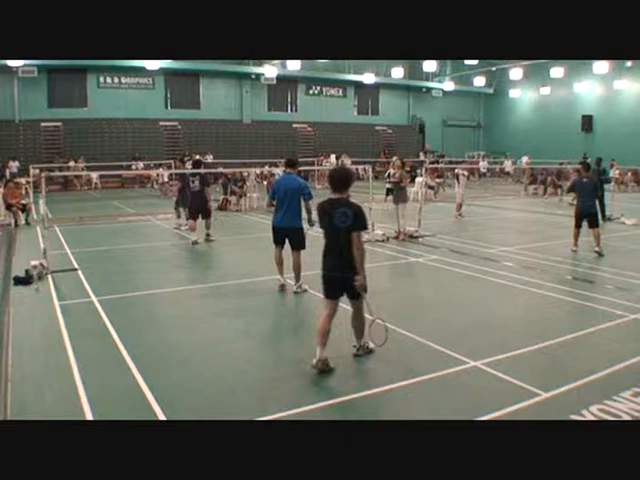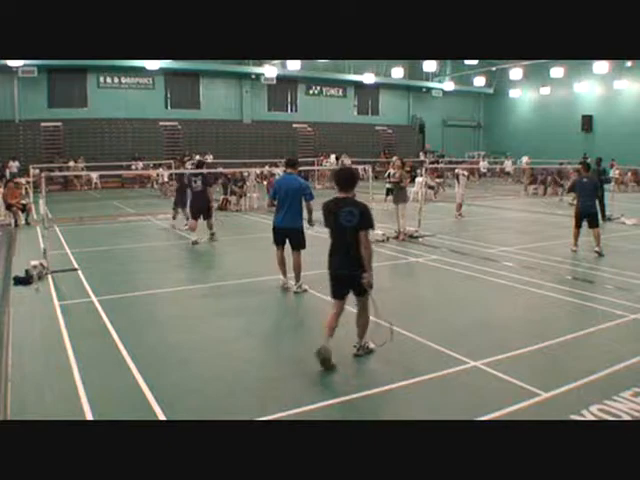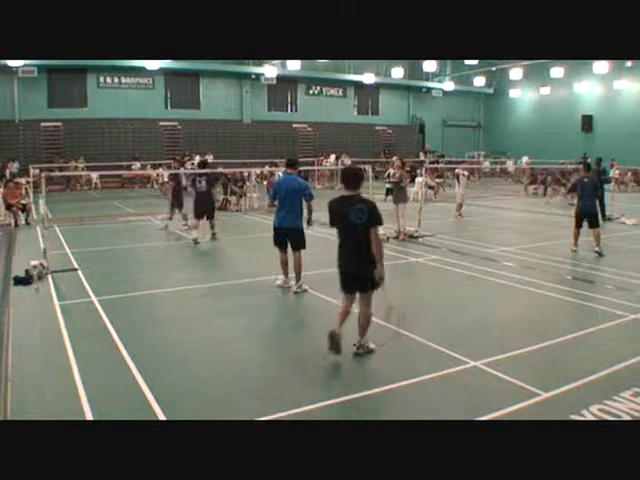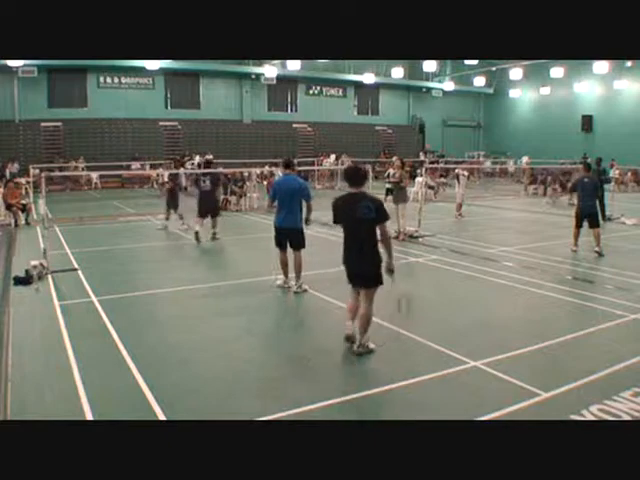
dt=0.1s
person 1, frame 1
left shoulder: (322, 208)
right shoulder: (354, 210)
right elbow: (357, 244)
right wrist: (361, 273)
left hip: (329, 267)
right hip: (349, 269)
left knee: (329, 311)
right knee: (358, 308)
left ankle: (319, 356)
right ankle: (360, 345)
person 1, frame 2
left shoulder: (328, 207)
right shoulder: (360, 209)
right elbow: (365, 242)
right wrist: (368, 271)
left hip: (336, 265)
right hip: (356, 266)
left knee: (337, 308)
right knee: (363, 305)
left ankle: (325, 344)
right ankle: (361, 345)
person 1, frame 3
left shoulder: (334, 205)
right shoulder: (368, 206)
right elbow: (375, 239)
right wrist: (380, 266)
left hip: (345, 261)
right hip: (365, 262)
left knee: (347, 300)
right knee: (365, 302)
left ankle: (336, 329)
right ankle: (361, 343)
person 1, frame 4
left shoulder: (338, 203)
right shoulder: (374, 203)
right elbow: (384, 234)
right wrist: (390, 259)
left hip: (350, 257)
right hip: (370, 258)
left knee: (355, 293)
right knee: (367, 300)
left ankle: (350, 327)
right ankle: (361, 343)
person 2, frame 1
left shoulder: (277, 182)
right shoulder: (301, 183)
left elbow: (269, 203)
right elbow: (307, 206)
right wrist: (310, 219)
left hip: (278, 222)
right hip: (295, 223)
left knee: (278, 248)
right knee: (296, 253)
left ankle: (281, 278)
right ankle: (298, 284)
person 2, frame 2
left shoulder: (278, 182)
right shoulder: (302, 184)
left elbow: (270, 203)
right elbow: (309, 206)
right wrist: (310, 219)
left hip: (279, 222)
right hip: (295, 223)
left knee: (280, 249)
right knee: (296, 252)
left ankle: (284, 279)
right ankle: (298, 284)
person 2, frame 3
left shoulder: (277, 183)
right shoulder: (302, 184)
left elbow: (271, 203)
right elbow: (309, 205)
right wrist: (309, 218)
left hip: (280, 223)
right hip: (296, 223)
left knee: (282, 252)
right knee: (297, 253)
left ankle: (286, 280)
right ankle: (298, 284)
person 2, frame 4
left shoulder: (277, 183)
right shoulder: (301, 184)
left elbow: (270, 204)
right elbow: (309, 205)
right wrist: (307, 218)
left hip: (280, 223)
right hip: (295, 223)
left knee: (282, 252)
right knee: (297, 252)
left ankle: (286, 280)
right ankle: (298, 284)
